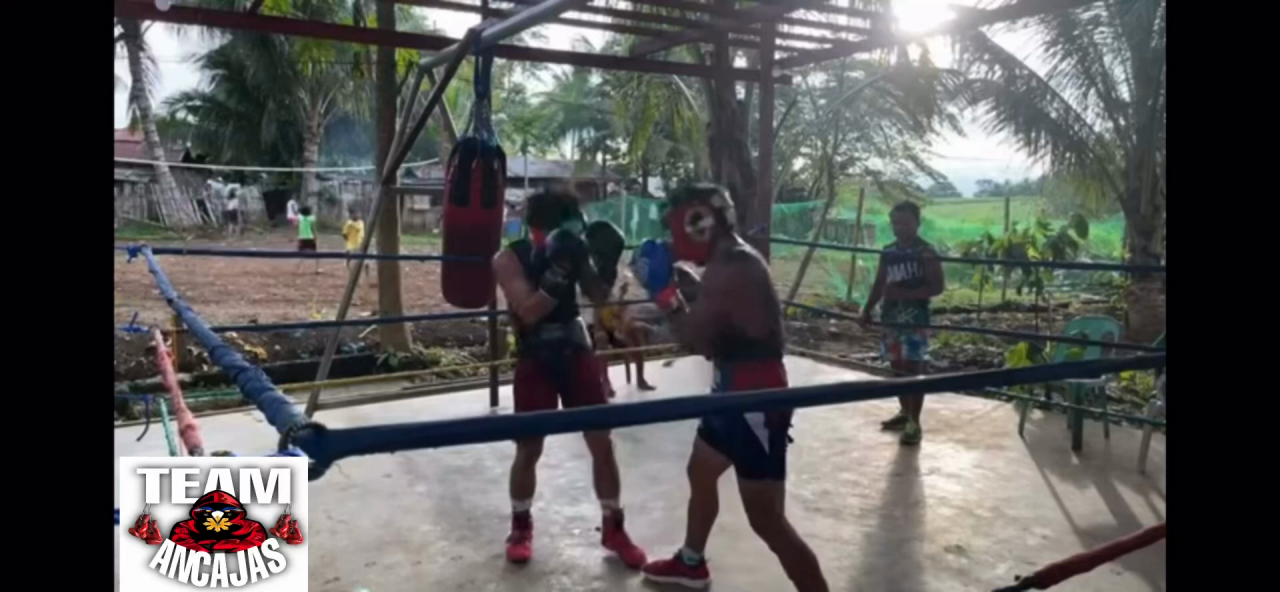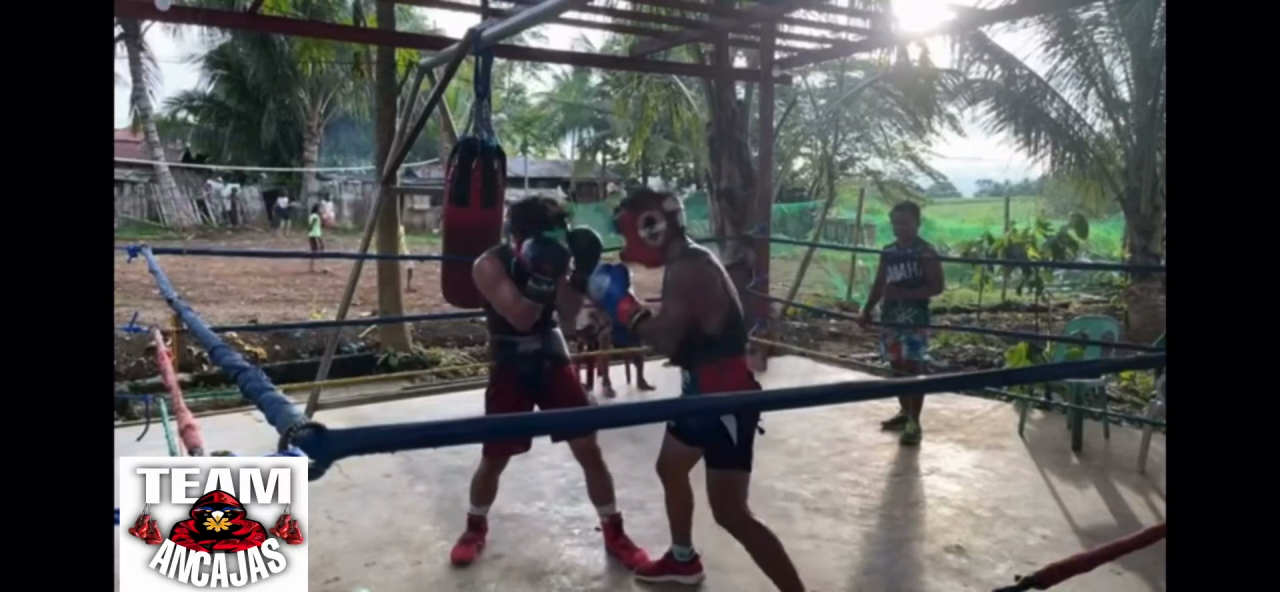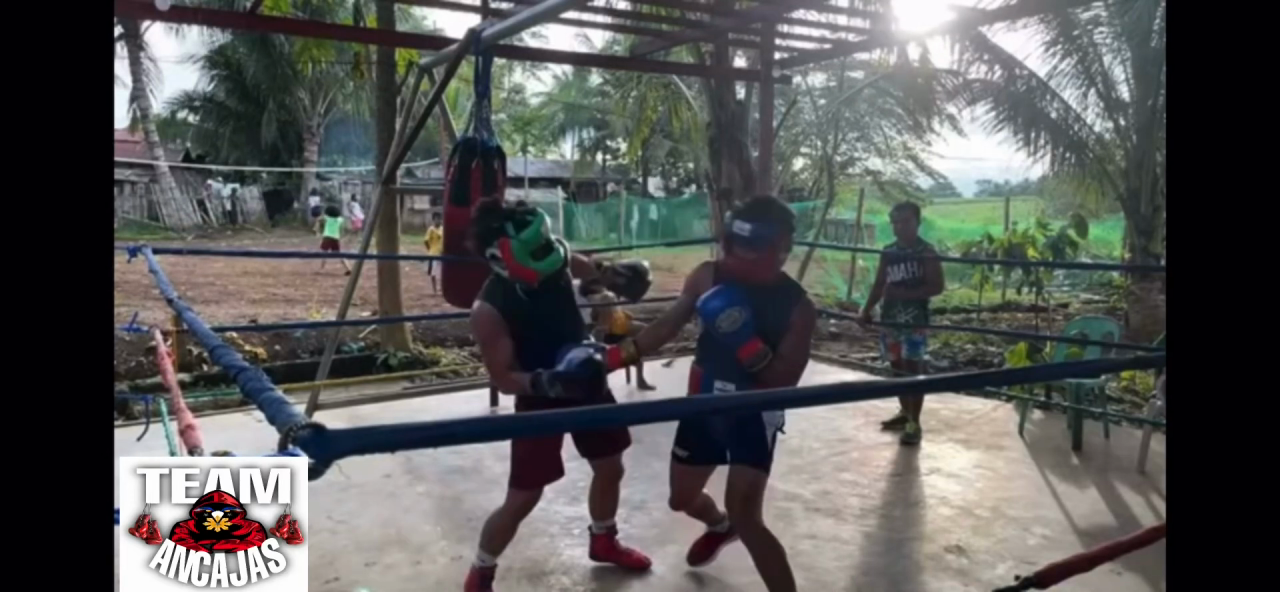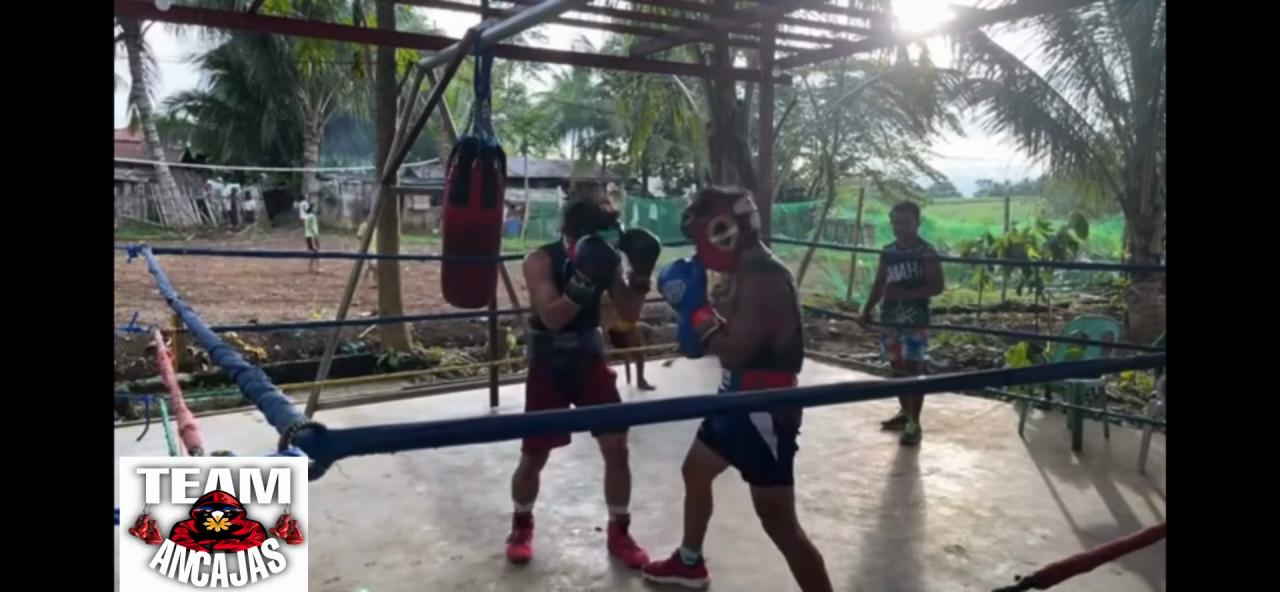
dt=1s
person 1, frame 1
left shoulder: (730, 270)
right shoulder: (735, 262)
left elbow: (690, 336)
right elbow: (712, 331)
left wrist: (662, 287)
right wrist: (681, 282)
right hip: (734, 395)
left knee: (766, 518)
right knee: (700, 474)
person 1, frame 2
left shoulder: (686, 270)
right shoulder: (692, 262)
left elbow: (664, 339)
left wrist: (621, 300)
left hip: (728, 396)
right hip: (706, 392)
left knee: (730, 513)
right knee: (670, 468)
right ankle: (682, 559)
person 1, frame 3
left shoulder: (797, 306)
right shoulder: (711, 276)
left elbow: (785, 380)
right elbow: (669, 323)
left wrist: (748, 343)
right wrist: (621, 352)
left hip: (754, 413)
left knee: (746, 516)
right knee: (681, 497)
right ankle: (719, 526)
person 1, frame 4
left shoulder: (765, 280)
right shoulder: (745, 272)
left elbow: (735, 352)
right elbow: (730, 332)
left wrist: (694, 310)
right wrist: (701, 307)
left hip: (766, 410)
right hip: (737, 399)
left knee: (778, 522)
right knee: (695, 473)
person 2, frame 1
left shoulder: (573, 249)
right shoulder: (509, 259)
left elbow: (600, 299)
right elbow: (530, 312)
left wrist: (607, 263)
right wrist: (559, 270)
left hip: (576, 351)
right hip: (535, 359)
left knee: (602, 443)
right knee: (529, 449)
left ankle: (613, 528)
right ankle: (521, 527)
person 2, frame 2
left shoulder: (554, 257)
right shoulder: (489, 265)
left elbow: (571, 314)
right elbow: (520, 319)
left wrist: (582, 271)
right wrist: (538, 275)
left hip: (553, 362)
right hip: (510, 371)
left knee: (589, 450)
right knee: (493, 460)
left ankle: (614, 532)
right ankle: (475, 529)
person 2, frame 3
left shoulder: (553, 261)
right shoulder: (490, 310)
left elbow: (591, 269)
right elbow: (504, 378)
right wrist: (548, 382)
left hip: (584, 381)
right hip: (541, 399)
left knee: (611, 467)
right knee: (522, 498)
left ankle: (603, 540)
person 2, frame 4
left shoulder: (605, 260)
right shoulder: (541, 262)
left elbow: (629, 313)
right elbow: (552, 317)
left wrist: (641, 272)
right wrist: (585, 281)
left hip: (589, 361)
right hip: (548, 365)
left knee: (616, 448)
right knee: (534, 455)
left ankle: (618, 531)
right ankle: (522, 525)
person 3, frame 1
left shoulder: (926, 252)
right shoulder: (888, 252)
left elbow: (937, 286)
right elbow: (879, 284)
left wrist: (904, 293)
right wrist: (868, 310)
left hip: (915, 318)
right hip: (891, 316)
left knee: (914, 368)
right knee: (898, 366)
left ankle: (914, 422)
right ankle: (904, 412)
person 3, frame 2
left shoulder: (926, 252)
right shoulder: (888, 252)
left elbow: (937, 286)
right elbow: (879, 284)
left wrist: (904, 293)
right wrist: (867, 310)
left hip: (915, 318)
right hip: (890, 316)
left knee: (914, 367)
right knee: (897, 366)
left ankle: (914, 423)
right ankle: (904, 412)
person 3, frame 3
left shoulder: (926, 252)
right shoulder: (888, 252)
left elbow: (937, 286)
right elbow: (879, 284)
left wrist: (905, 293)
right wrist: (867, 310)
left hip: (914, 318)
right hip: (890, 316)
left knee: (914, 368)
right knee: (897, 366)
left ankle: (914, 423)
right ankle: (904, 412)
person 3, frame 4
left shoulder: (926, 252)
right shoulder: (888, 252)
left elbow: (937, 286)
right elbow: (879, 284)
left wrist: (905, 293)
right wrist: (867, 310)
left hip: (915, 318)
right hip: (890, 316)
left knee: (914, 368)
right knee: (897, 367)
left ankle: (914, 422)
right ankle: (904, 412)
